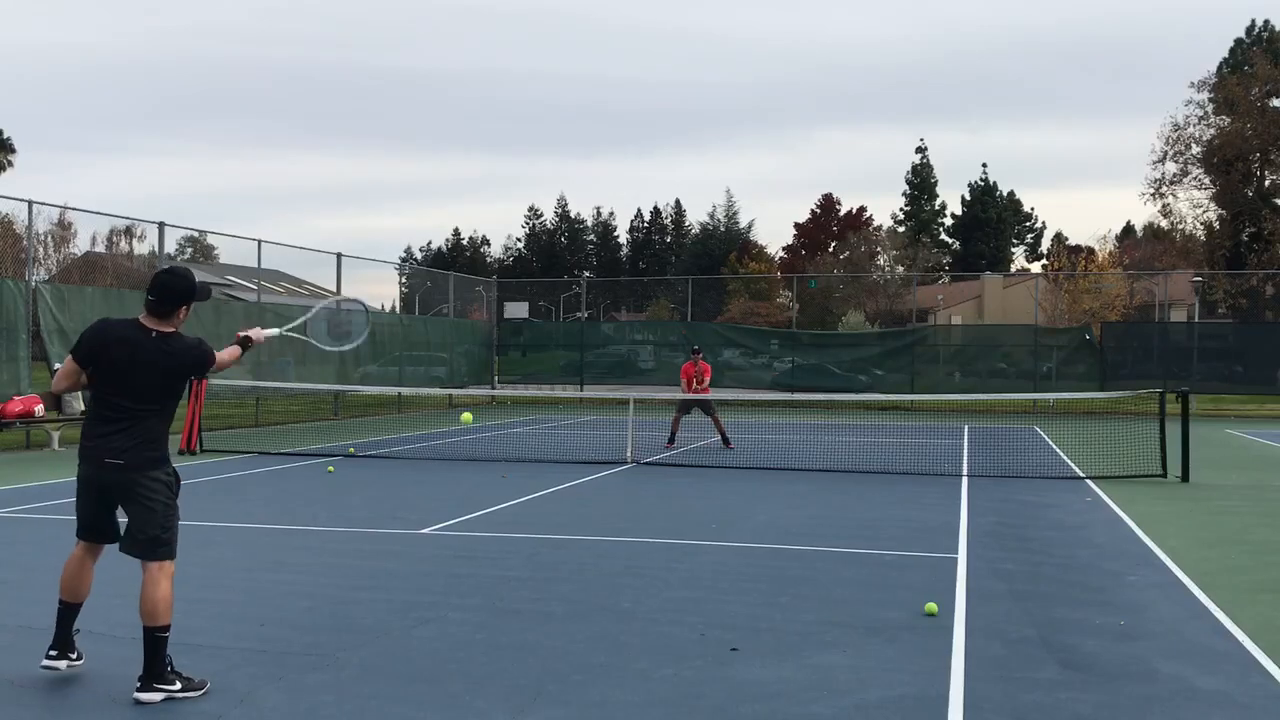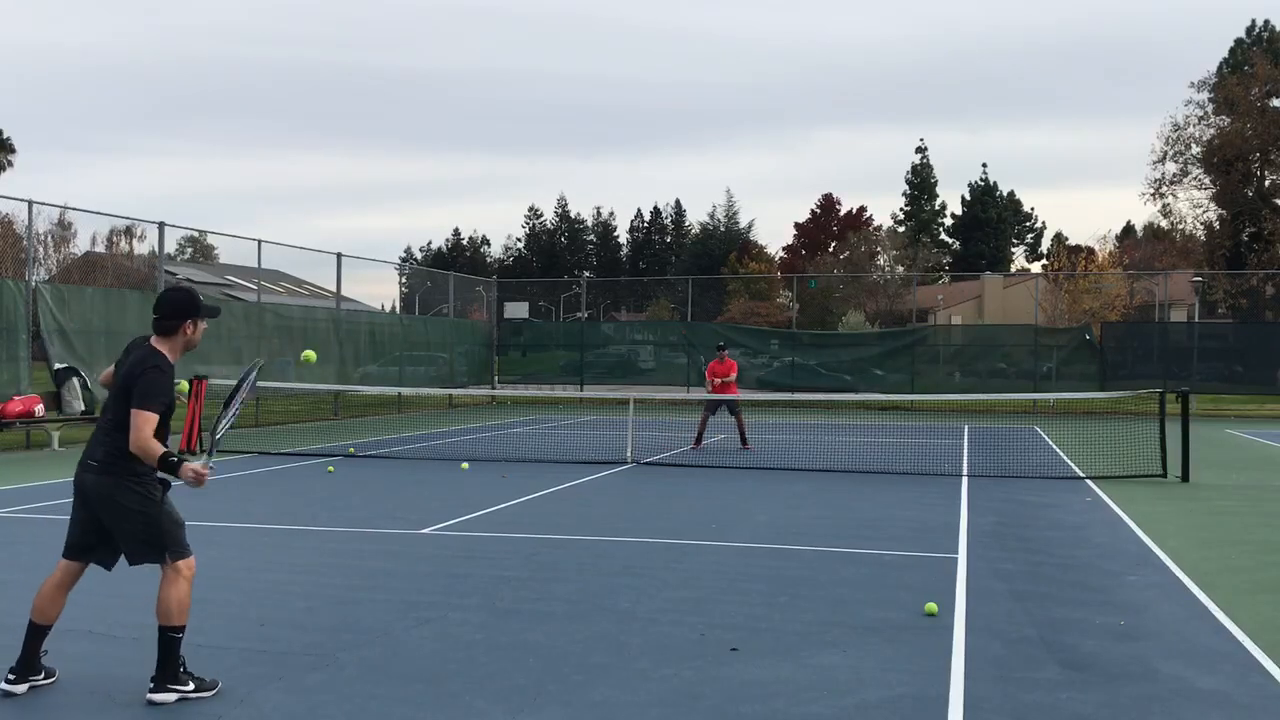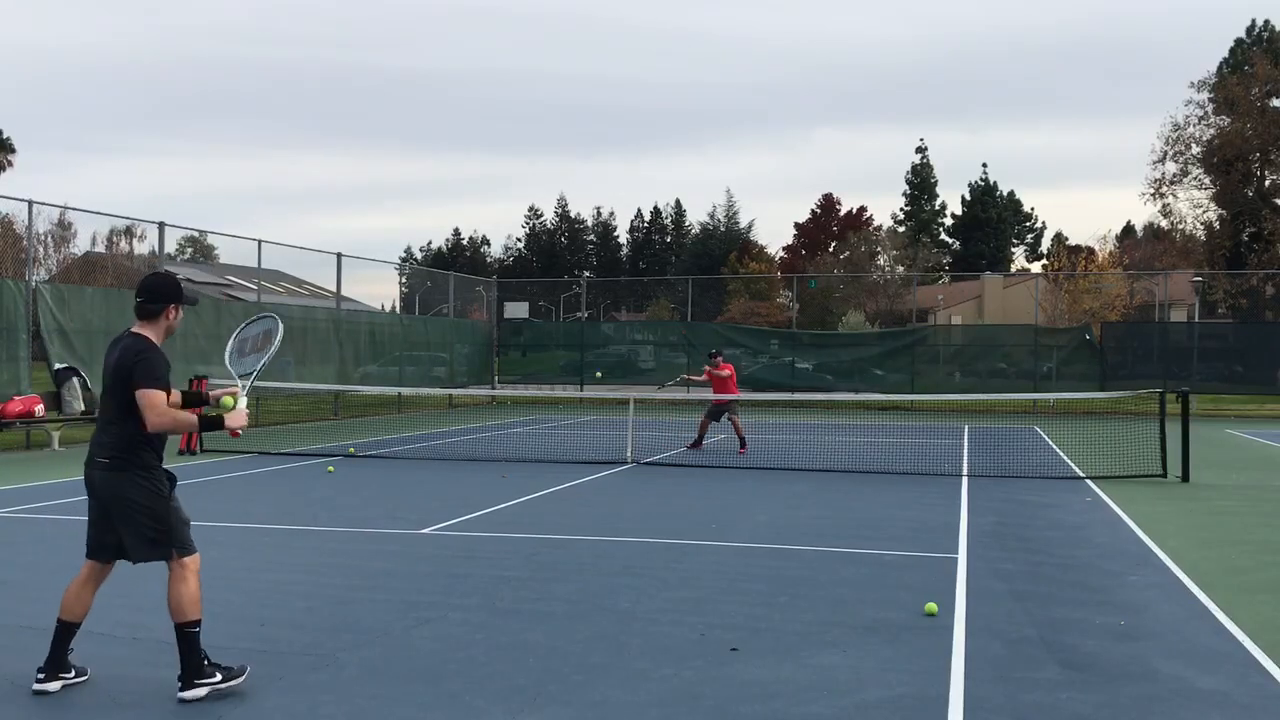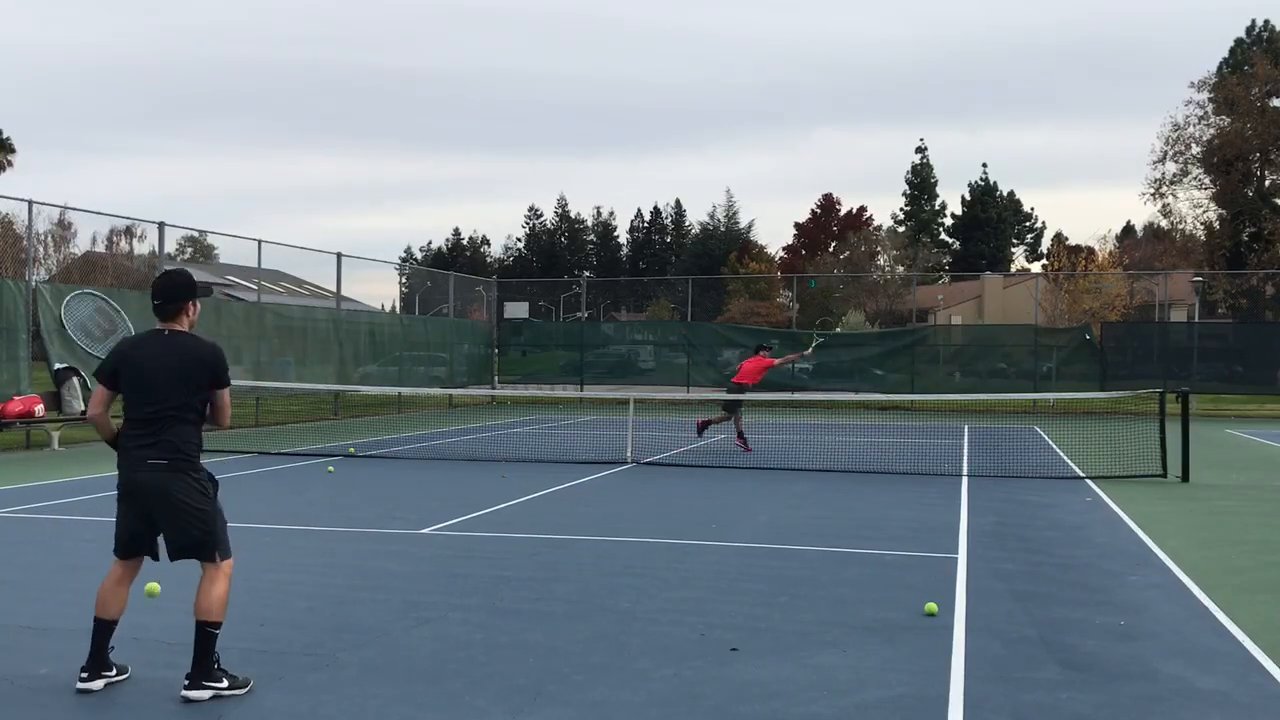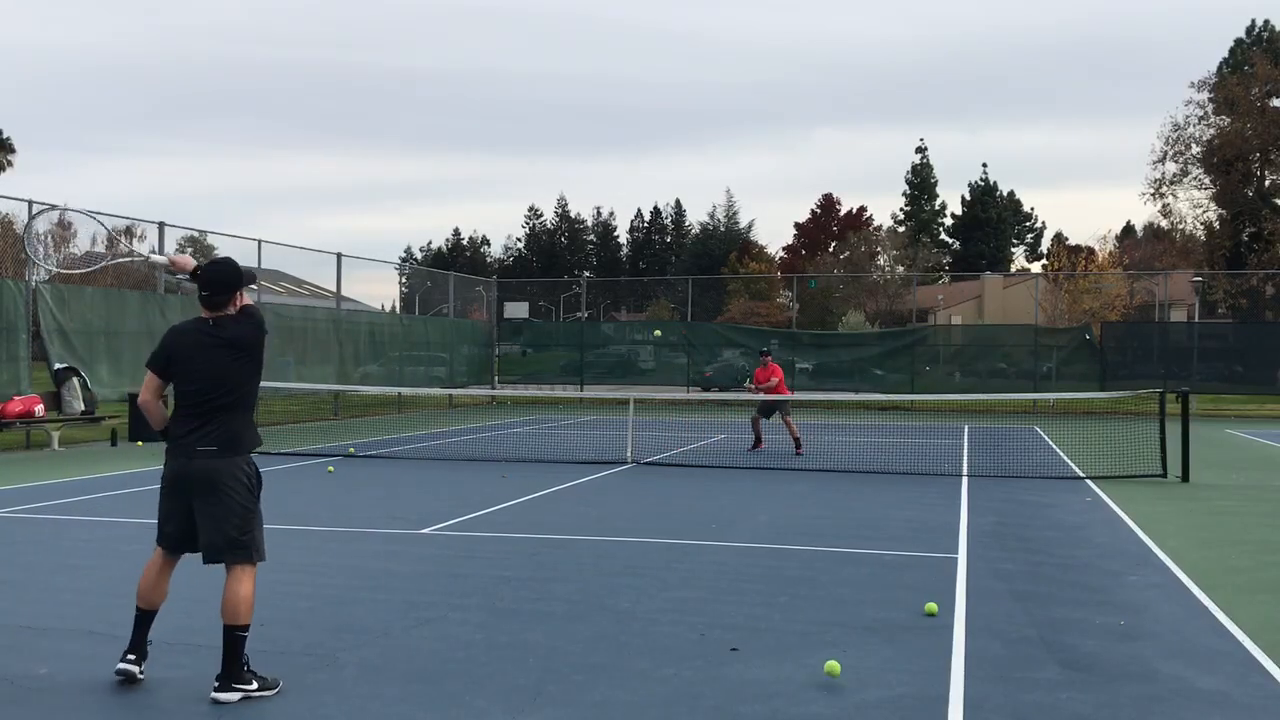
dt=1s
person 1, frame 1
left shoulder: (105, 331)
right shoulder: (186, 351)
left elbow: (60, 386)
right elbow: (219, 361)
right wrist: (246, 342)
left hip: (95, 460)
right hip: (144, 469)
left knee: (87, 546)
right knee: (159, 566)
left ankle: (61, 646)
right ankle: (155, 676)
person 1, frame 2
left shoulder: (139, 349)
right shoulder: (157, 377)
left elbow: (106, 380)
right elbow: (141, 444)
right wrist: (180, 466)
left hip: (91, 474)
right hip: (127, 482)
left knee: (68, 570)
right knee: (180, 566)
right ankle: (170, 677)
person 1, frame 3
left shoulder: (123, 344)
right shoulder: (146, 355)
right elbow: (157, 421)
left wrist: (204, 397)
right wrist: (215, 422)
left hip: (103, 470)
right hip: (133, 475)
left knee: (95, 567)
right knee: (185, 563)
left ankle: (54, 666)
right ankle: (195, 672)
person 1, frame 4
left shoulder: (125, 349)
right shoulder: (206, 353)
left elbow: (96, 414)
right elbow: (222, 413)
left hip: (133, 472)
right hip: (177, 473)
left knee: (125, 564)
right knee: (220, 565)
left ankle: (95, 665)
right ankle: (203, 674)
person 1, frame 5
left shoulder: (175, 337)
right shoulder: (250, 326)
left elbow: (147, 401)
right elbow: (240, 307)
right wrist: (193, 268)
left hip: (181, 462)
right hip: (228, 465)
left knee: (165, 554)
right knee: (242, 567)
left ankle: (134, 651)
right ankle: (232, 676)
